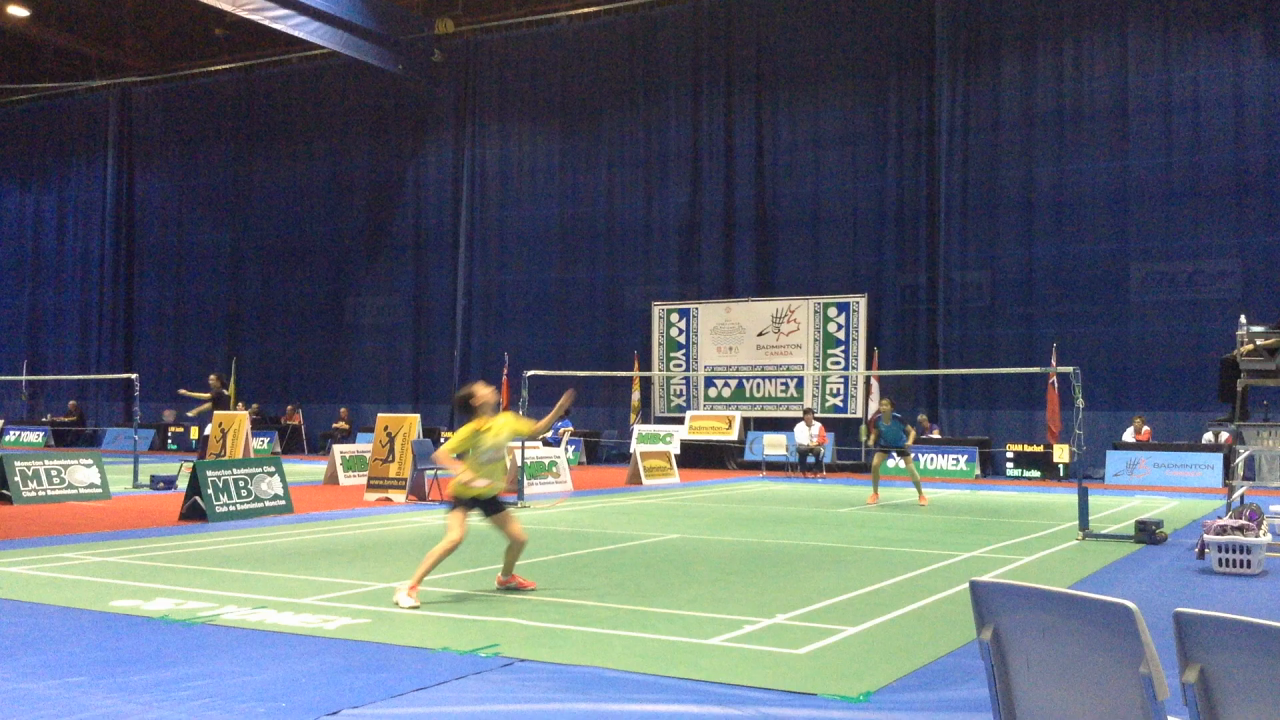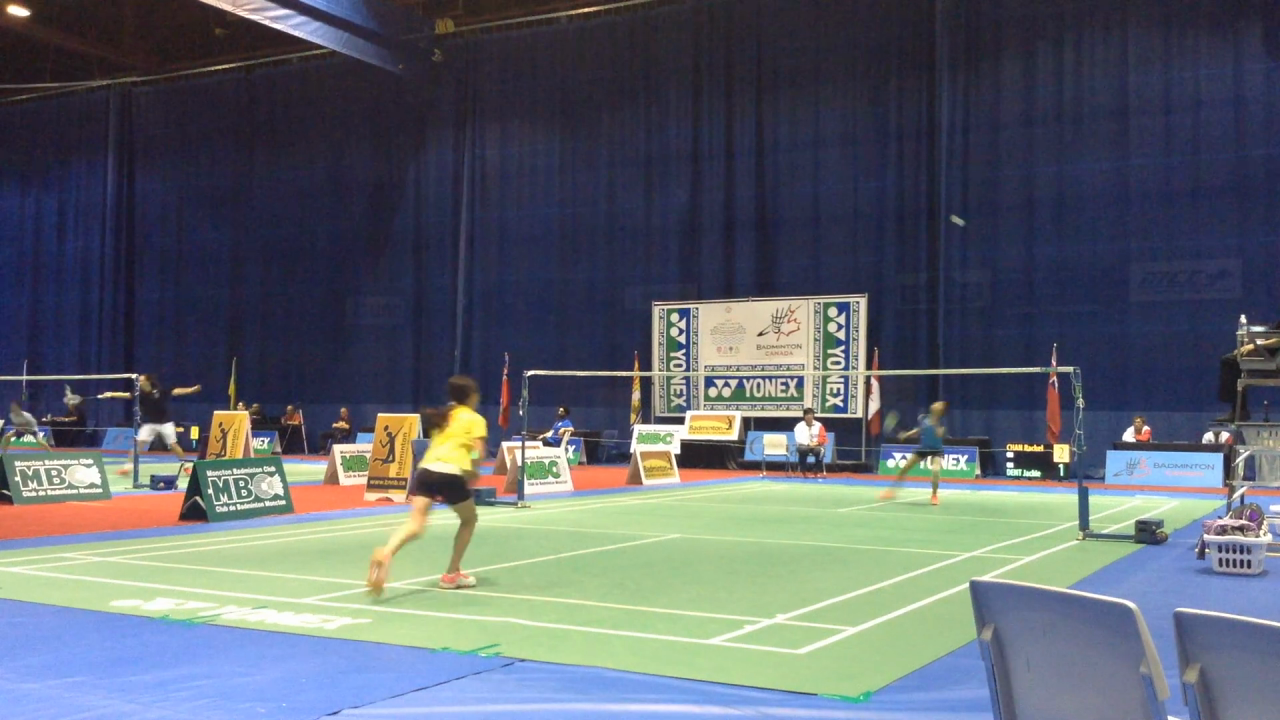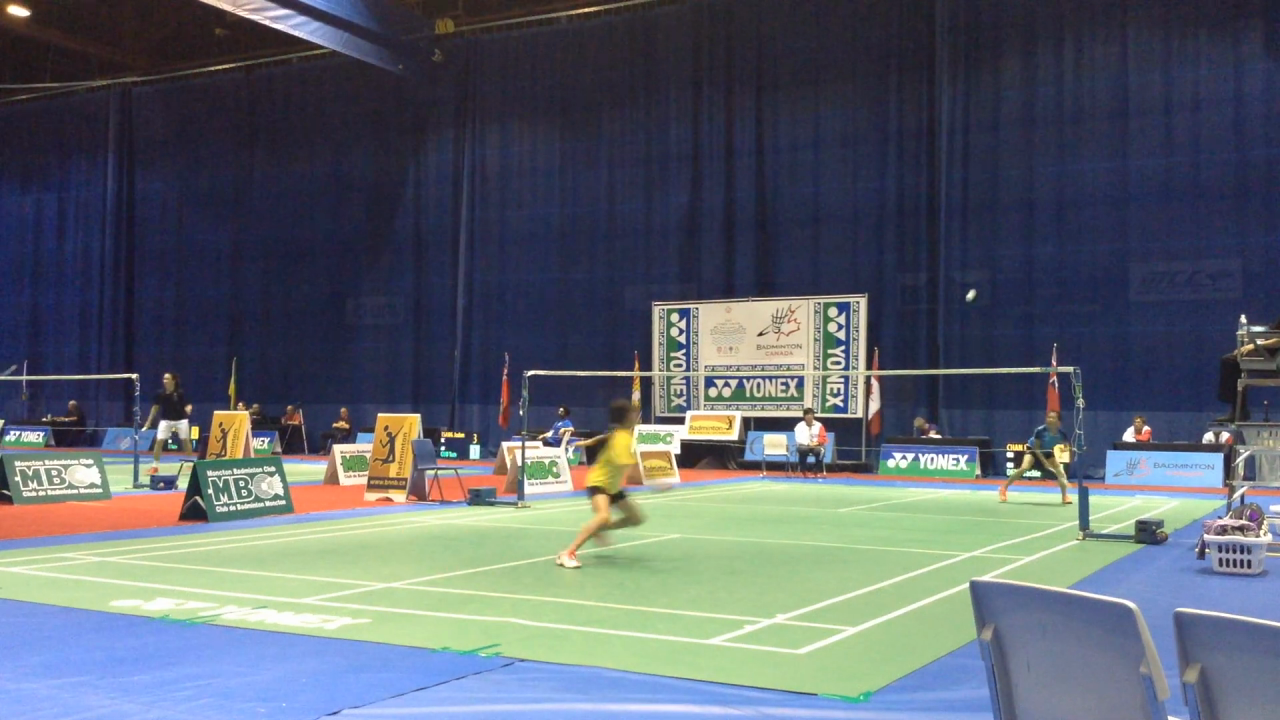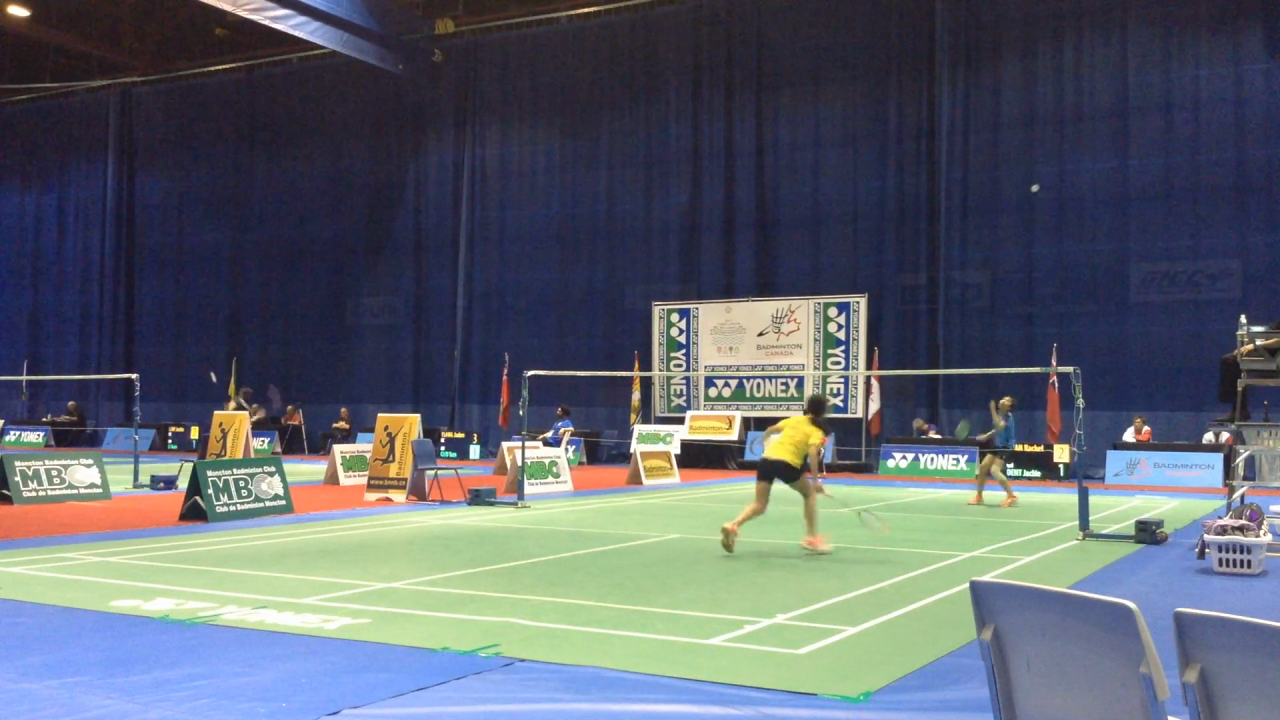
dt=1s
person 1, frame 1
left shoulder: (506, 421)
right shoulder: (471, 431)
left elbow: (539, 428)
right elbow: (440, 456)
left wrist: (561, 406)
right wrist: (462, 471)
left hip: (488, 493)
right hip: (464, 493)
left knee: (519, 538)
right knee: (455, 538)
left ankle: (507, 577)
right ankle: (410, 587)
person 1, frame 2
left shoulder: (442, 416)
right shoulder: (475, 419)
right elbow: (478, 453)
right wrist: (472, 468)
left hip: (427, 470)
right hip: (450, 475)
left knee: (415, 524)
right knee: (469, 520)
left ankle: (385, 555)
right ankle: (452, 574)
person 1, frame 3
left shoulder: (624, 435)
right shoulder: (621, 439)
left elbow: (598, 440)
right elbow: (631, 472)
left wrist: (586, 443)
left hip: (613, 486)
right hip: (599, 484)
left knee: (637, 518)
right knee: (604, 518)
left ankle: (599, 531)
right ankle: (568, 553)
person 1, frame 4
left shoulder: (793, 420)
right shoulder: (817, 431)
left elbow: (770, 430)
right elbow: (813, 453)
left wrist: (766, 437)
right wrist: (815, 479)
left hip: (767, 460)
right hip: (786, 464)
left knee: (758, 505)
right knee: (809, 494)
left ankle: (733, 525)
right ankle: (812, 538)
